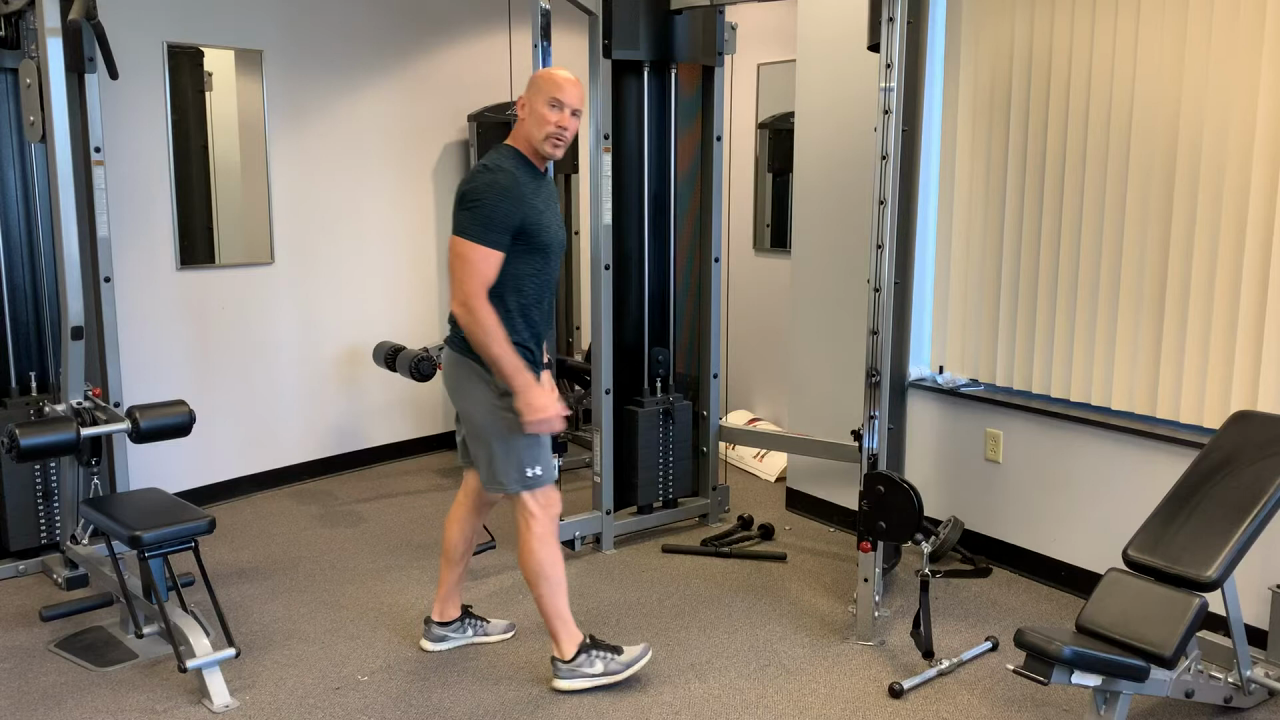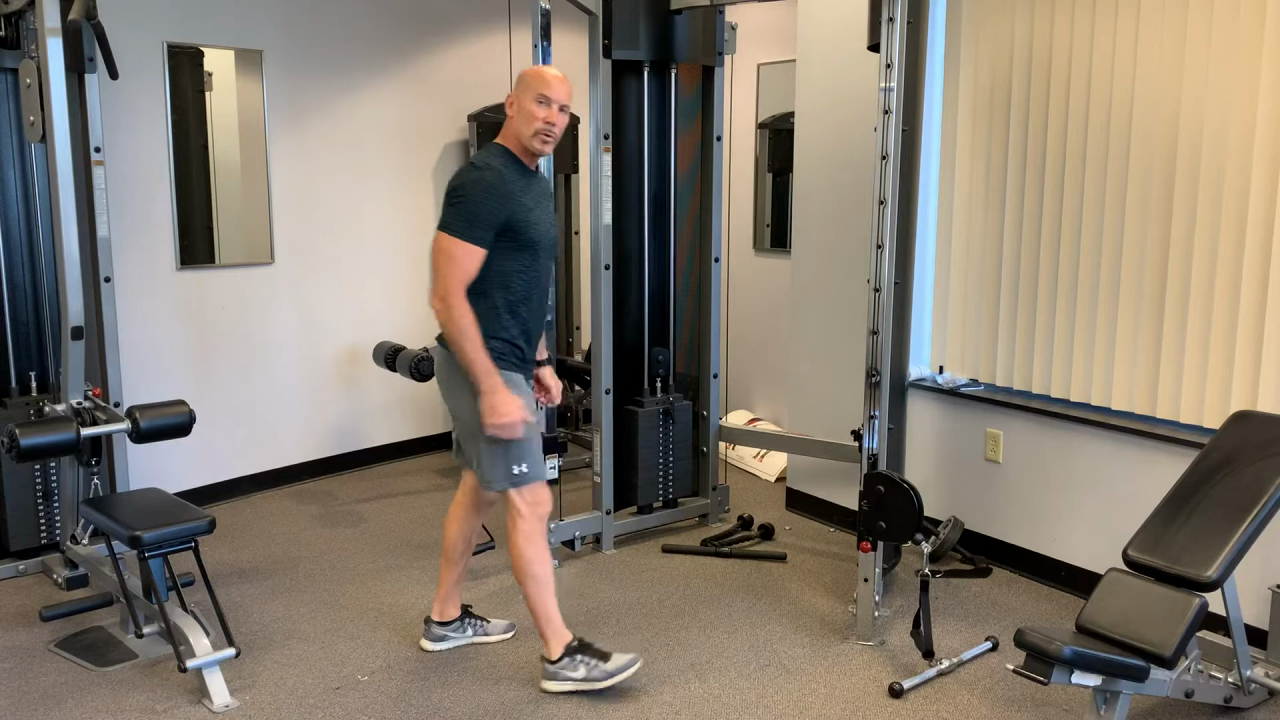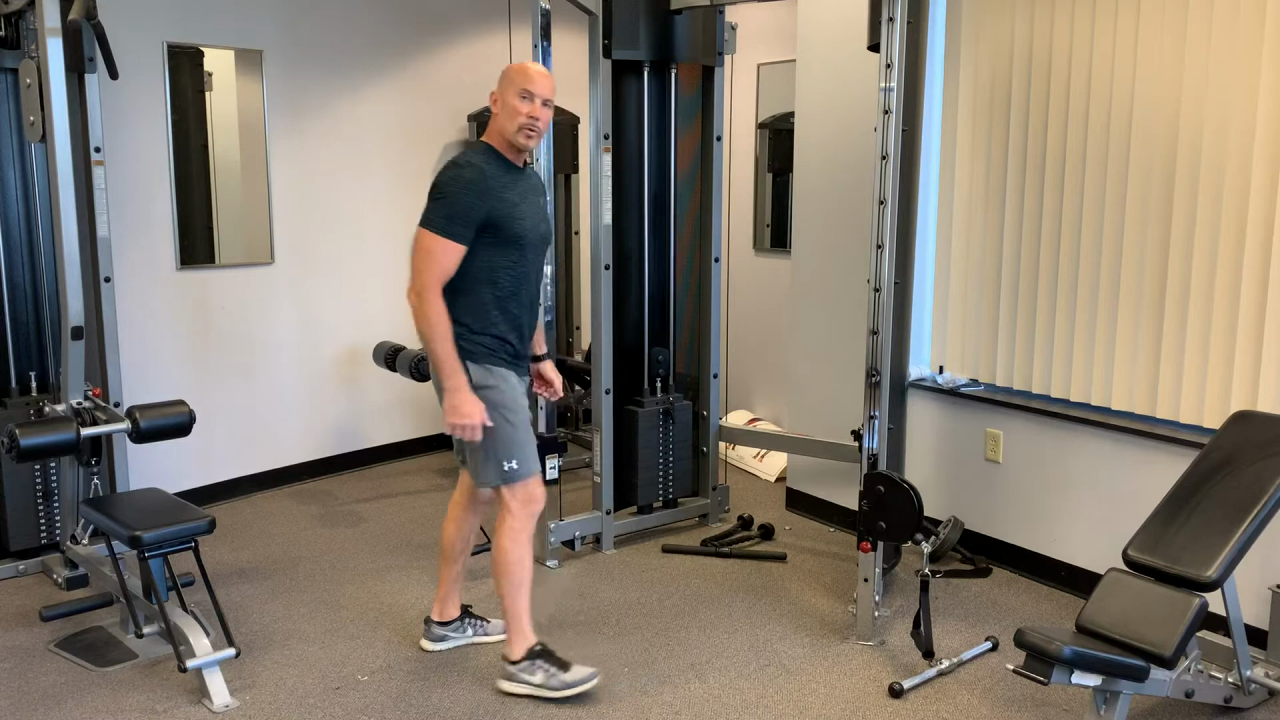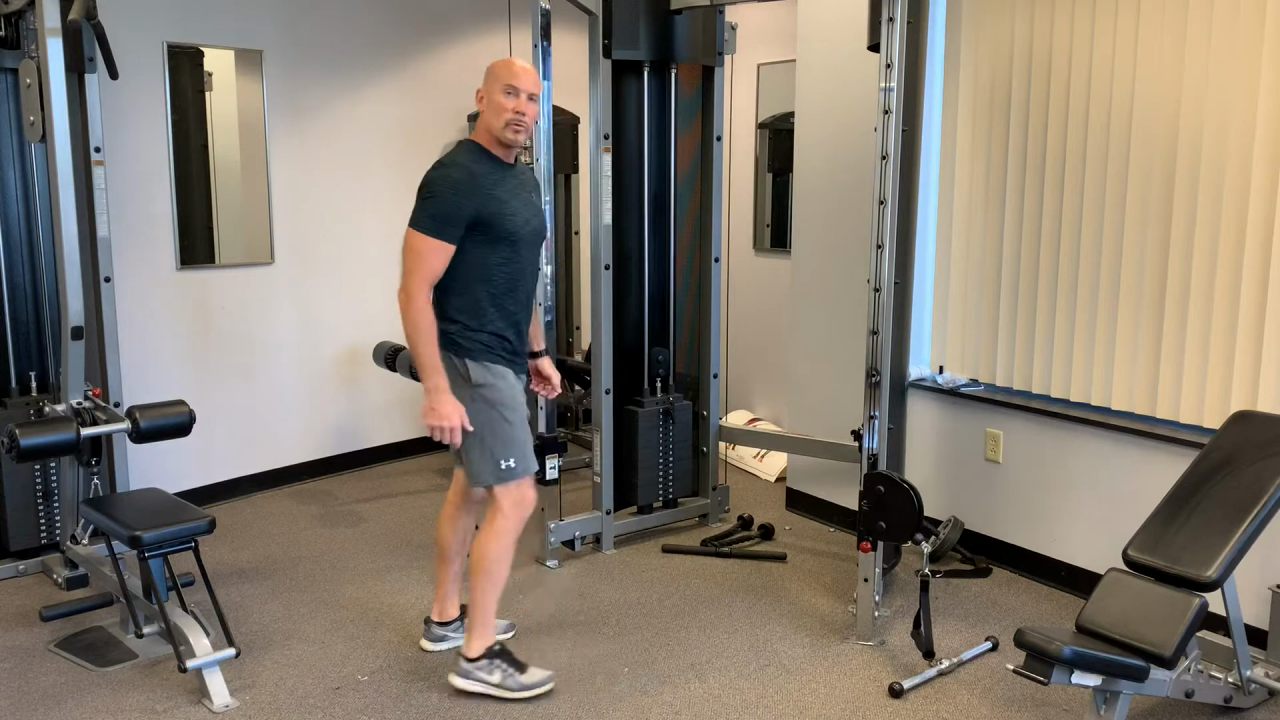
dt=0.1s
person 1, frame 1
left shoulder: (539, 184)
right shoulder: (495, 183)
right elbow: (470, 299)
left wrist: (539, 368)
right wrist: (524, 384)
left hip: (510, 366)
right hip: (492, 371)
left knee: (482, 487)
right knee: (539, 505)
left ankle: (445, 618)
right ankle: (573, 653)
person 1, frame 2
left shoulder: (535, 183)
right shoulder: (483, 180)
right elbow: (449, 295)
left wrist: (540, 362)
right wrist: (492, 387)
left hip: (509, 363)
right hip: (484, 369)
left knee: (480, 487)
right knee: (530, 502)
left ankle: (445, 617)
right ankle: (561, 654)
person 1, frame 3
left shoulder: (528, 182)
right shoulder: (467, 180)
right elbow: (425, 290)
left wrist: (538, 355)
right wrist: (456, 388)
left hip: (505, 361)
right hip: (476, 366)
left knee: (478, 487)
right knee: (525, 498)
left ankle: (445, 617)
right ankle: (522, 653)
person 1, frame 4
left shoulder: (523, 179)
right shoulder: (455, 178)
right elbow: (414, 291)
left wrist: (537, 352)
right wrist: (436, 390)
left hip: (503, 360)
right hip: (472, 364)
left knee: (473, 488)
right knee: (515, 498)
left ankle: (445, 616)
right ankle: (480, 653)
